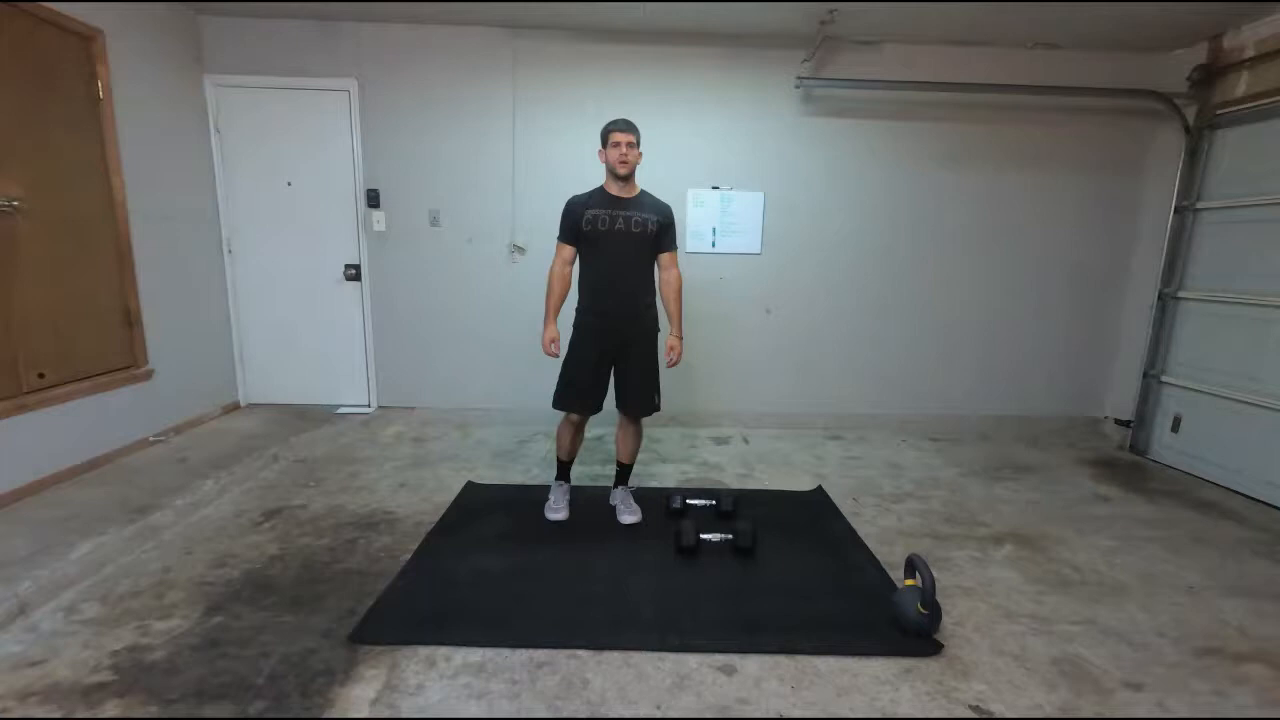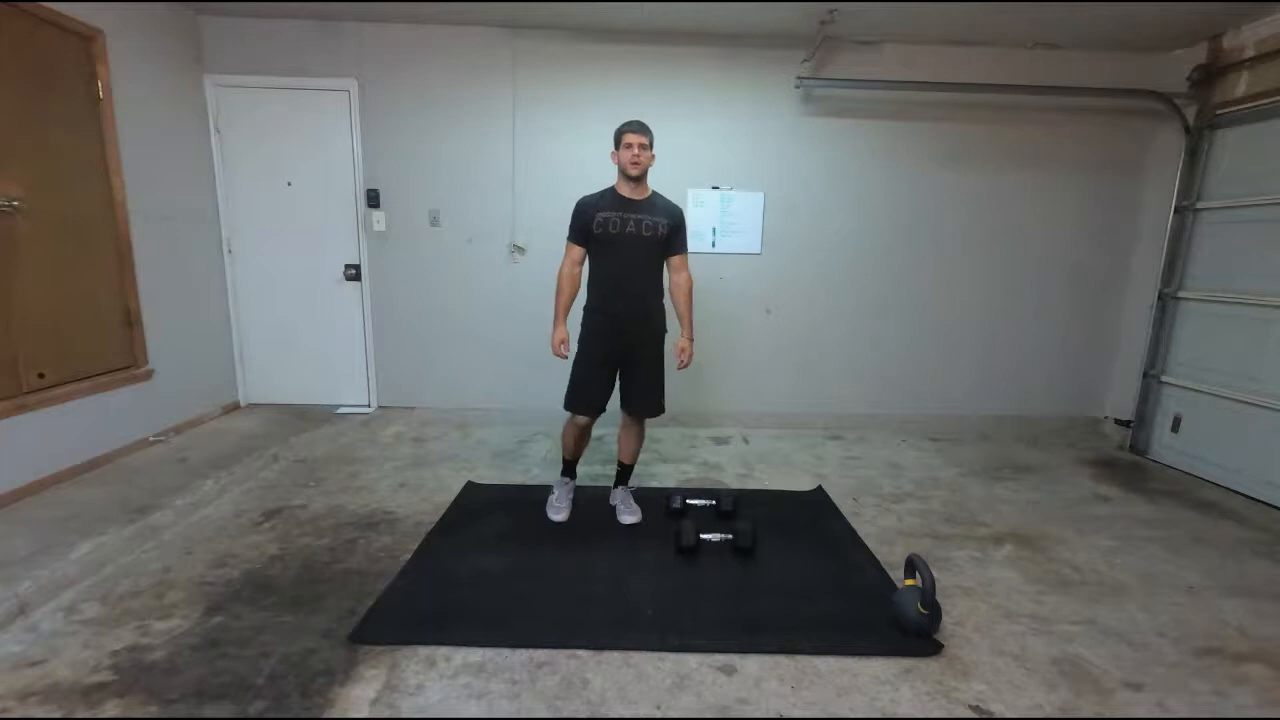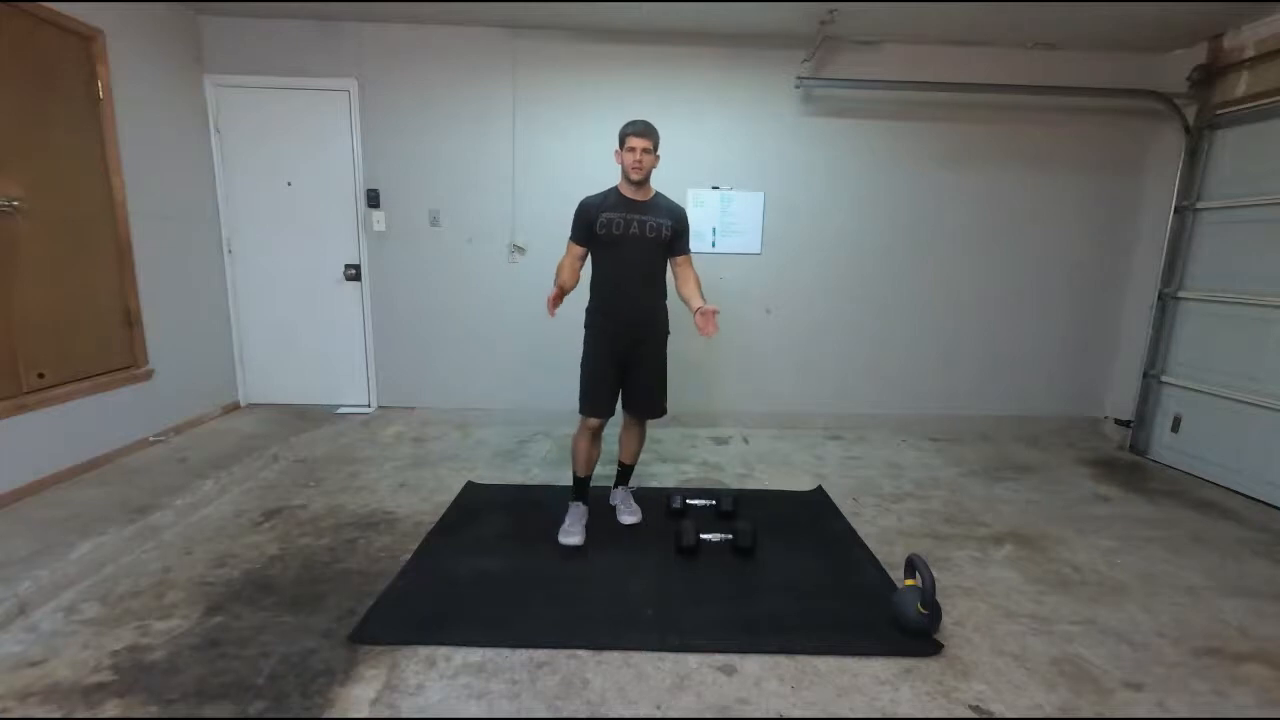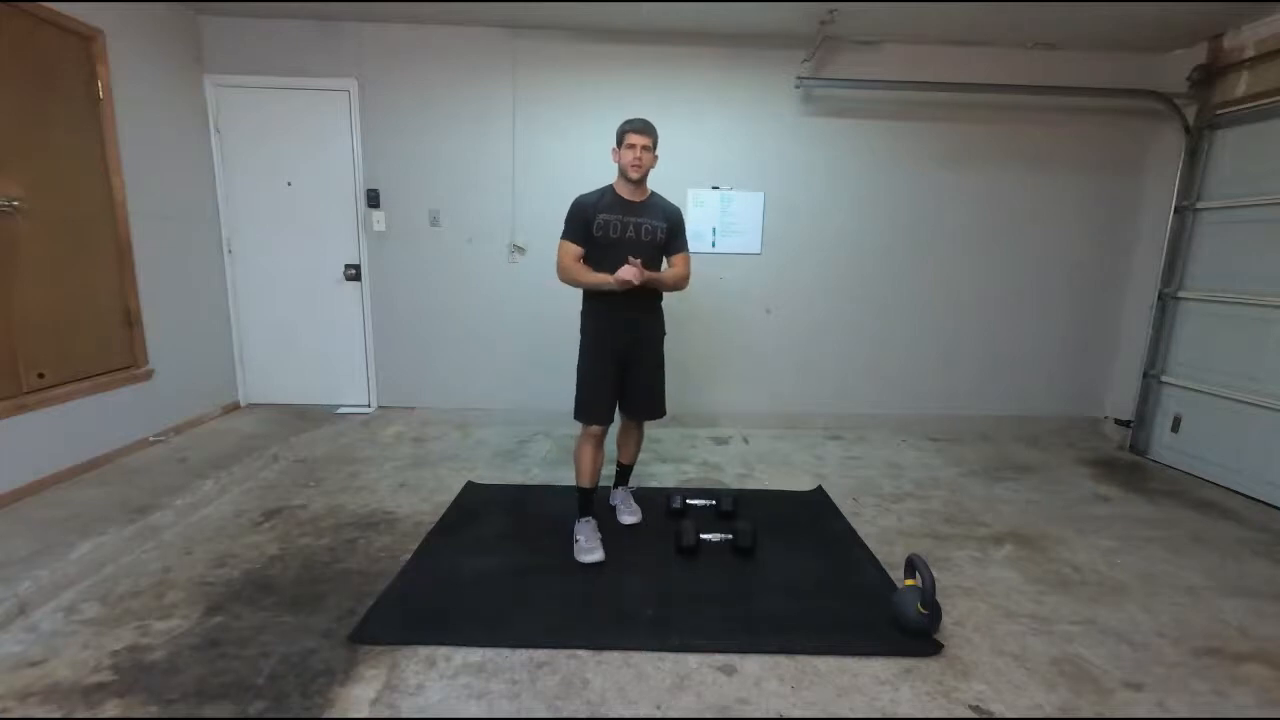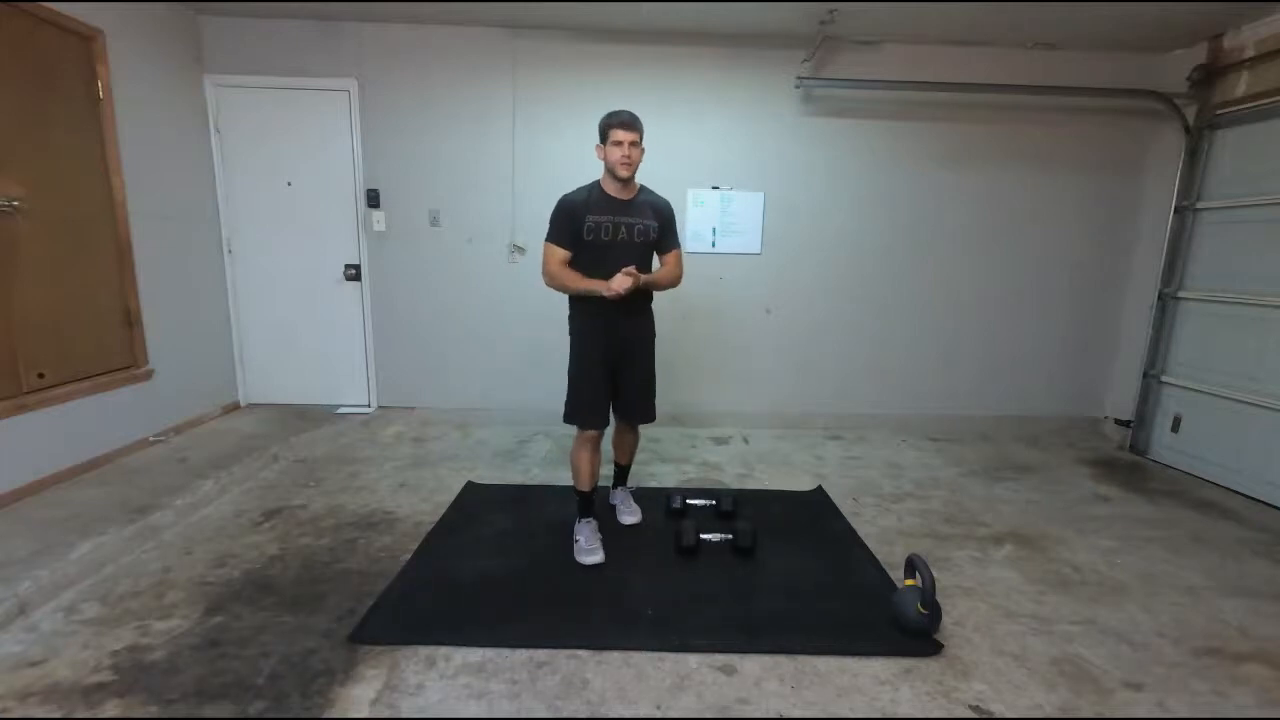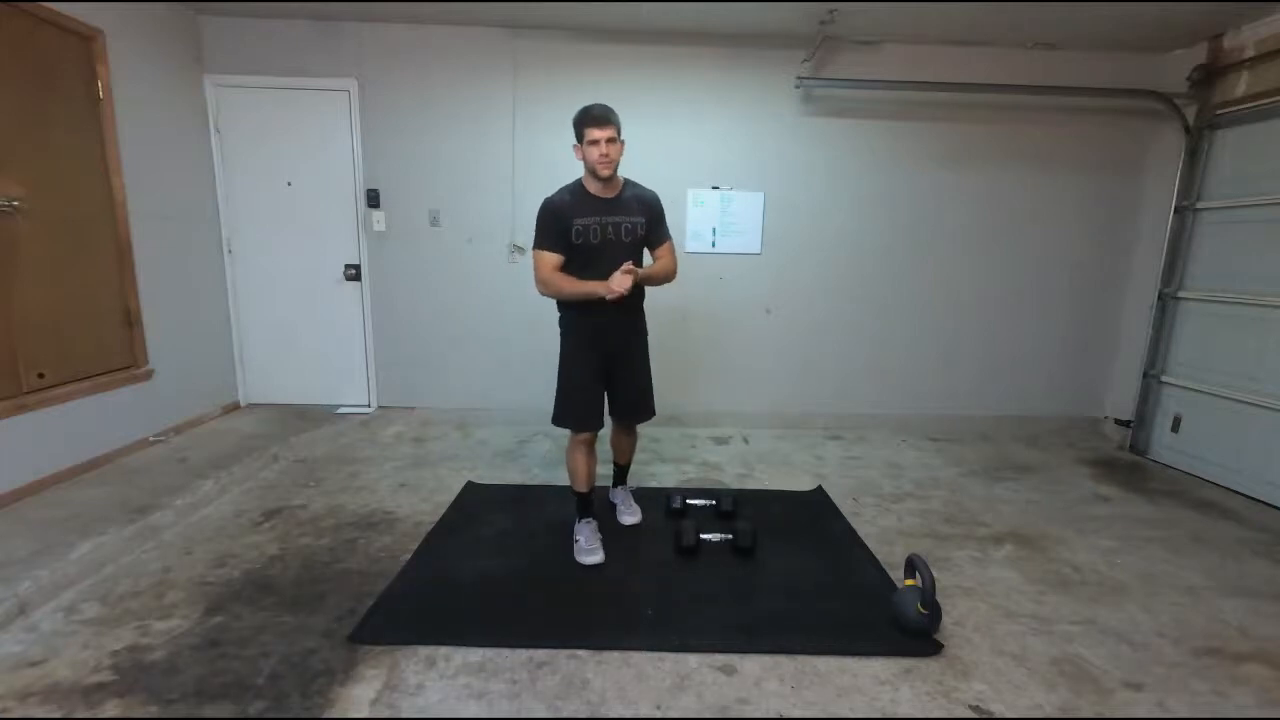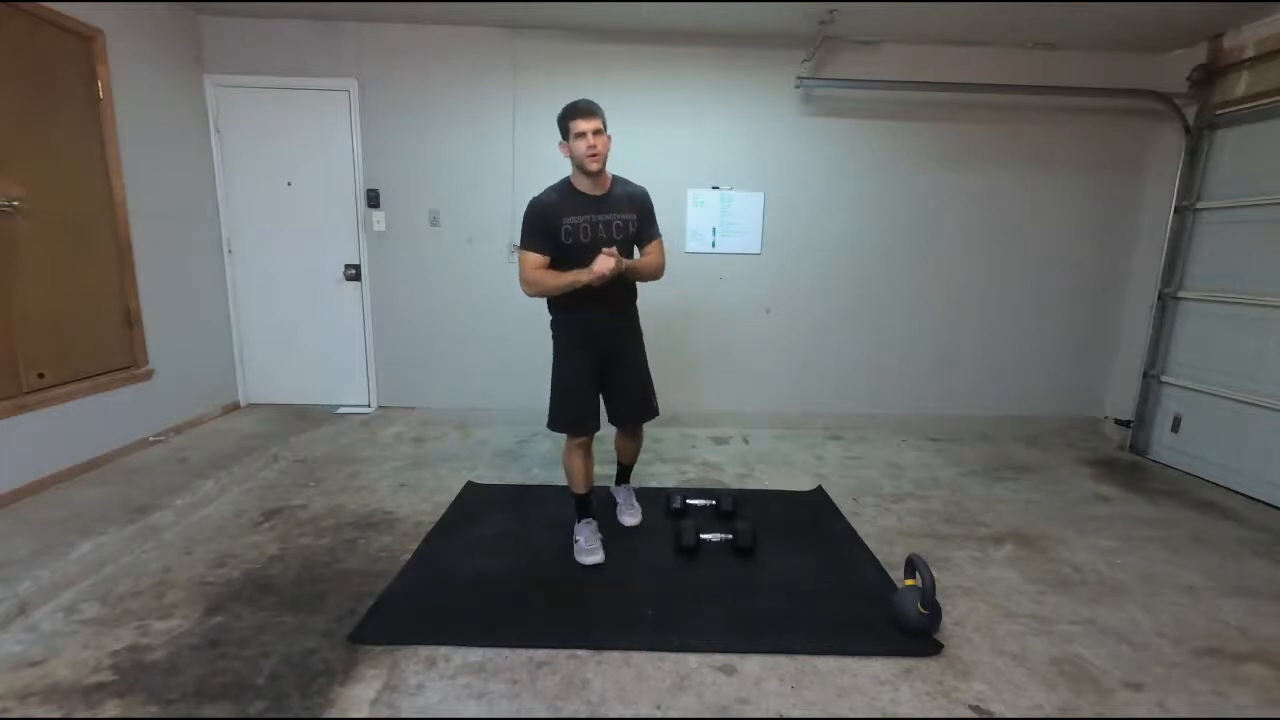
dt=0.3s
person 1, frame 1
left shoulder: (659, 211)
right shoulder: (579, 206)
left elbow: (669, 273)
right elbow: (562, 266)
left wrist: (675, 330)
right wrist: (550, 321)
left hip: (640, 331)
right hip: (591, 328)
left knee: (633, 414)
right knee: (576, 413)
left ankle: (621, 489)
right ankle: (561, 483)
person 1, frame 2
left shoulder: (669, 213)
right shoulder: (590, 207)
left elbow: (679, 275)
right elbow: (571, 266)
left wrist: (686, 331)
right wrist: (559, 322)
left hip: (647, 332)
right hip: (598, 329)
left knee: (636, 414)
right knee: (582, 416)
left ankle: (621, 488)
right ankle: (566, 479)
person 1, frame 3
left shoulder: (672, 213)
right shoulder: (592, 206)
left elbow: (683, 269)
right elbow: (571, 261)
left wrist: (697, 304)
right wrist: (561, 285)
left hip: (650, 332)
right hip: (603, 329)
left knee: (638, 415)
right knee: (592, 419)
left ankle: (621, 489)
right ankle: (578, 503)
person 1, frame 4
left shoulder: (668, 213)
right shoulder: (587, 206)
left elbow: (680, 273)
right elbow: (566, 267)
left wrist: (648, 277)
right wrist: (612, 280)
left hip: (647, 333)
right hip: (600, 332)
left knee: (635, 417)
right knee: (593, 426)
left ankle: (621, 489)
right ankle: (585, 518)
person 1, frame 5
left shoulder: (658, 208)
right shoulder: (573, 205)
left elbow: (673, 272)
right elbow: (552, 272)
left wrist: (639, 281)
right wrist: (603, 287)
left hip: (638, 333)
right hip: (590, 334)
left knee: (630, 419)
right knee: (589, 429)
left ankle: (620, 488)
right ankle: (585, 519)
person 1, frame 6
left shoulder: (645, 201)
right shoulder: (558, 207)
left elbow: (668, 266)
right elbow: (546, 280)
left wrist: (636, 275)
right wrist: (603, 286)
left hip: (630, 333)
right hip: (581, 337)
left knee: (627, 420)
right knee: (583, 432)
left ankle: (621, 488)
right ankle: (584, 520)
person 1, frame 7
left shoulder: (635, 197)
right shoulder: (546, 206)
left elbow: (657, 263)
right elbow: (530, 280)
left wrist: (622, 265)
right wrist: (588, 273)
left hip: (624, 332)
right hip: (574, 338)
left knee: (631, 422)
right knee: (579, 435)
left ankle: (623, 486)
right ankle: (584, 520)
